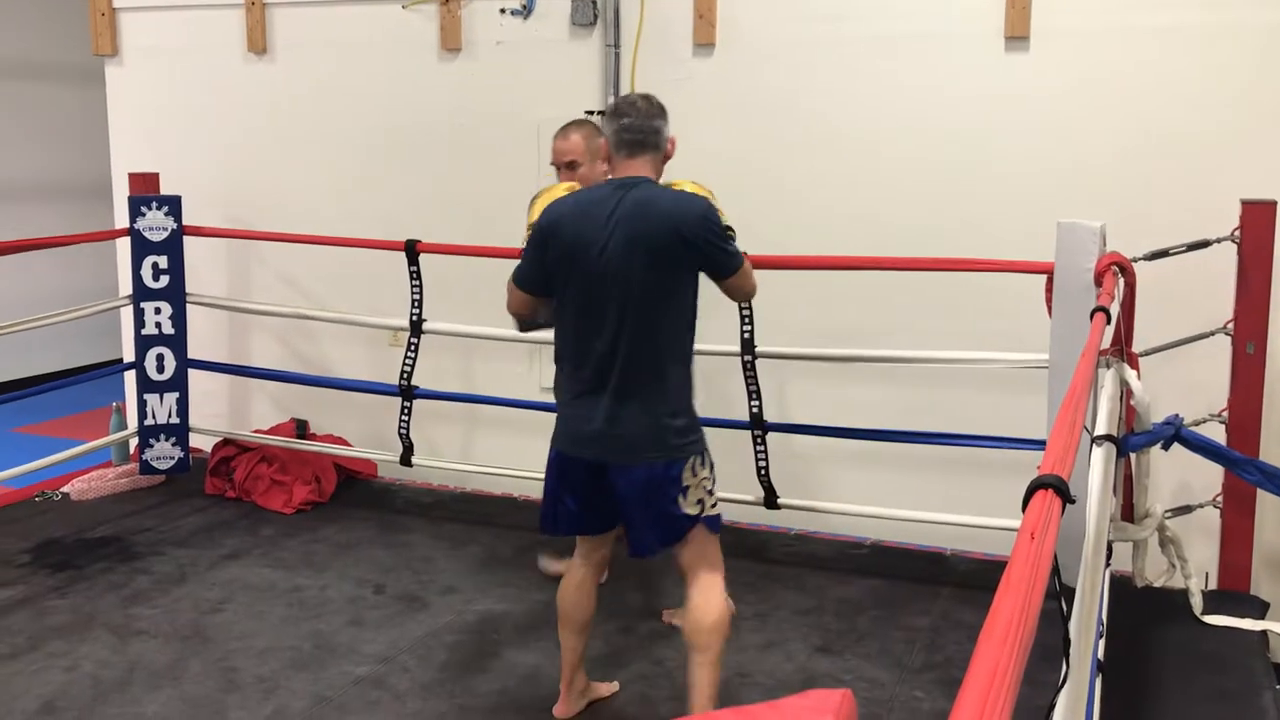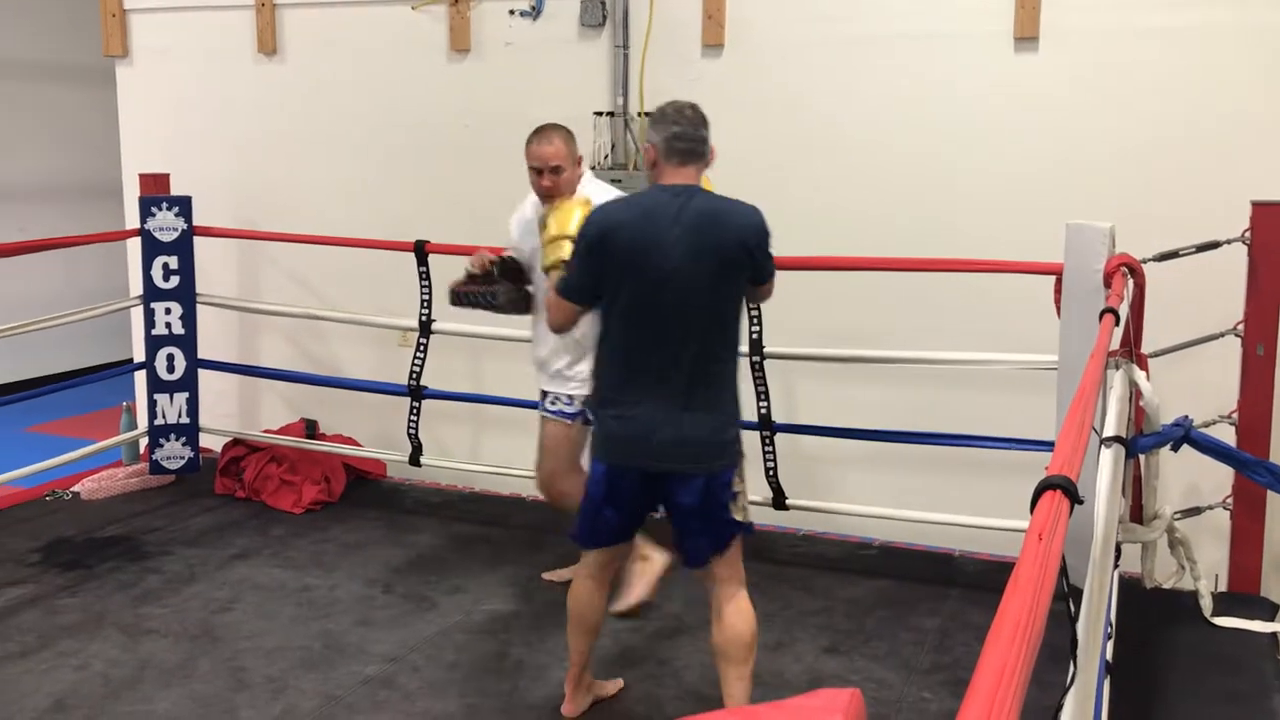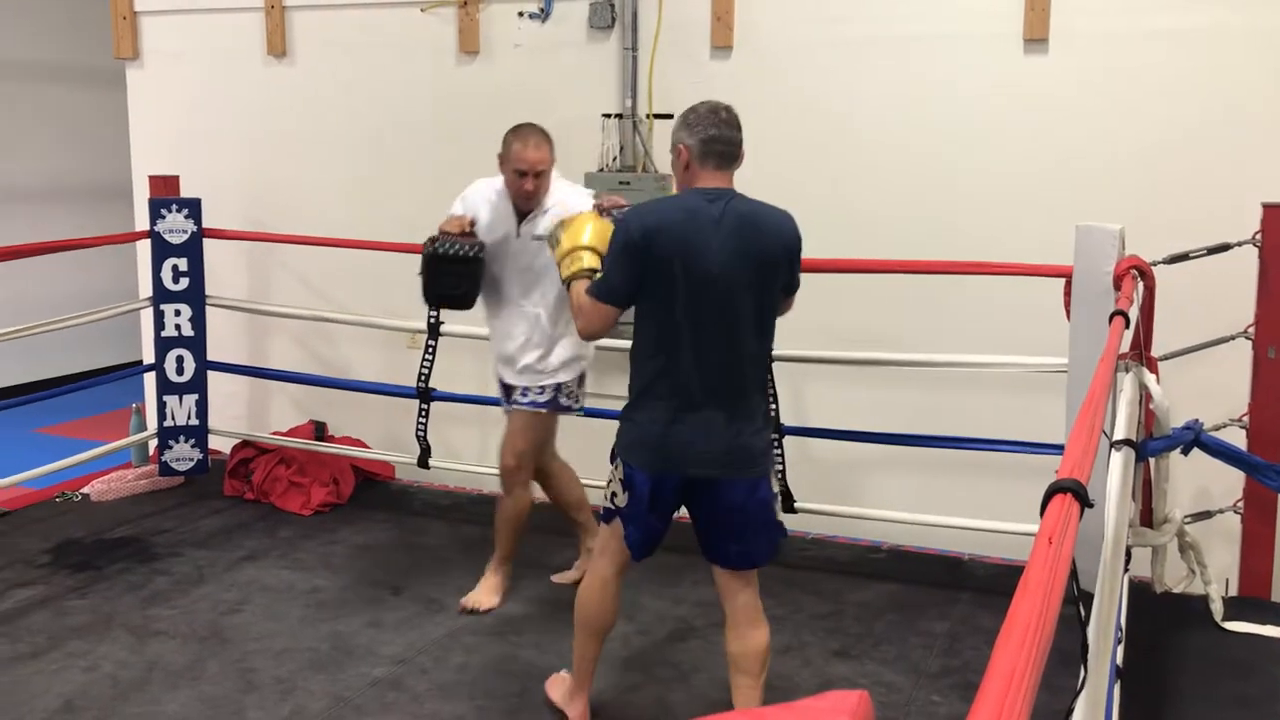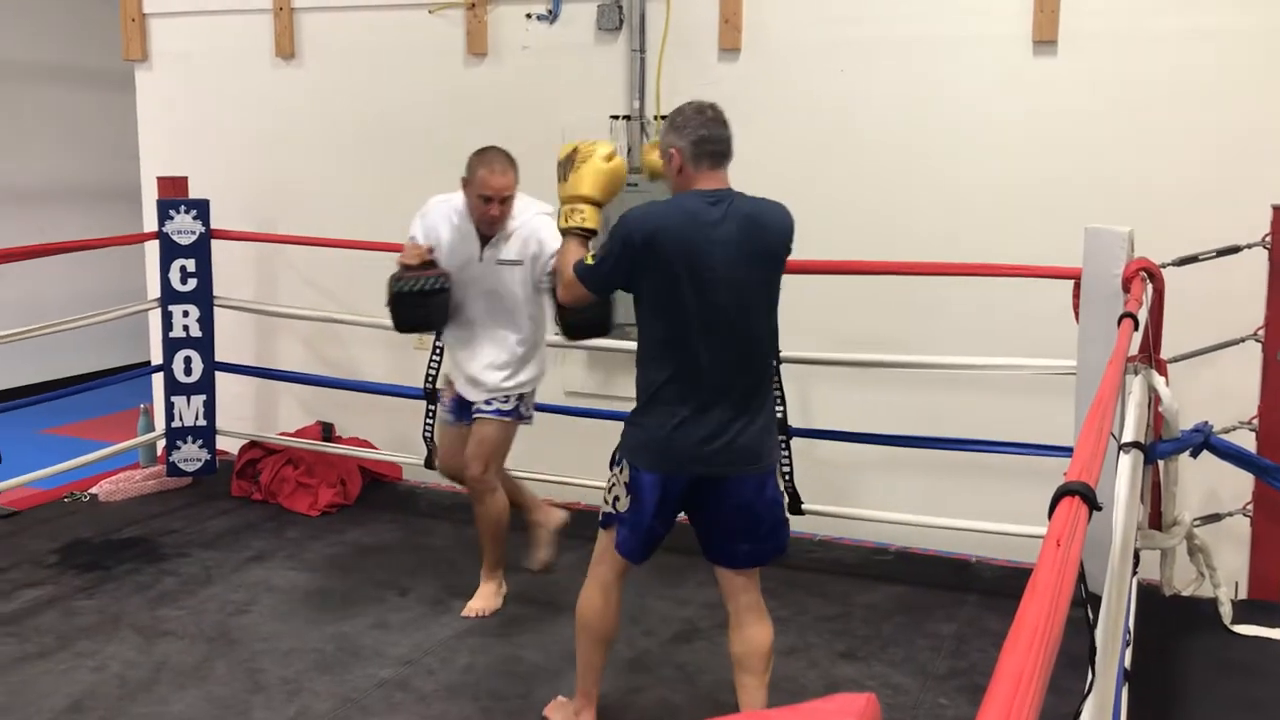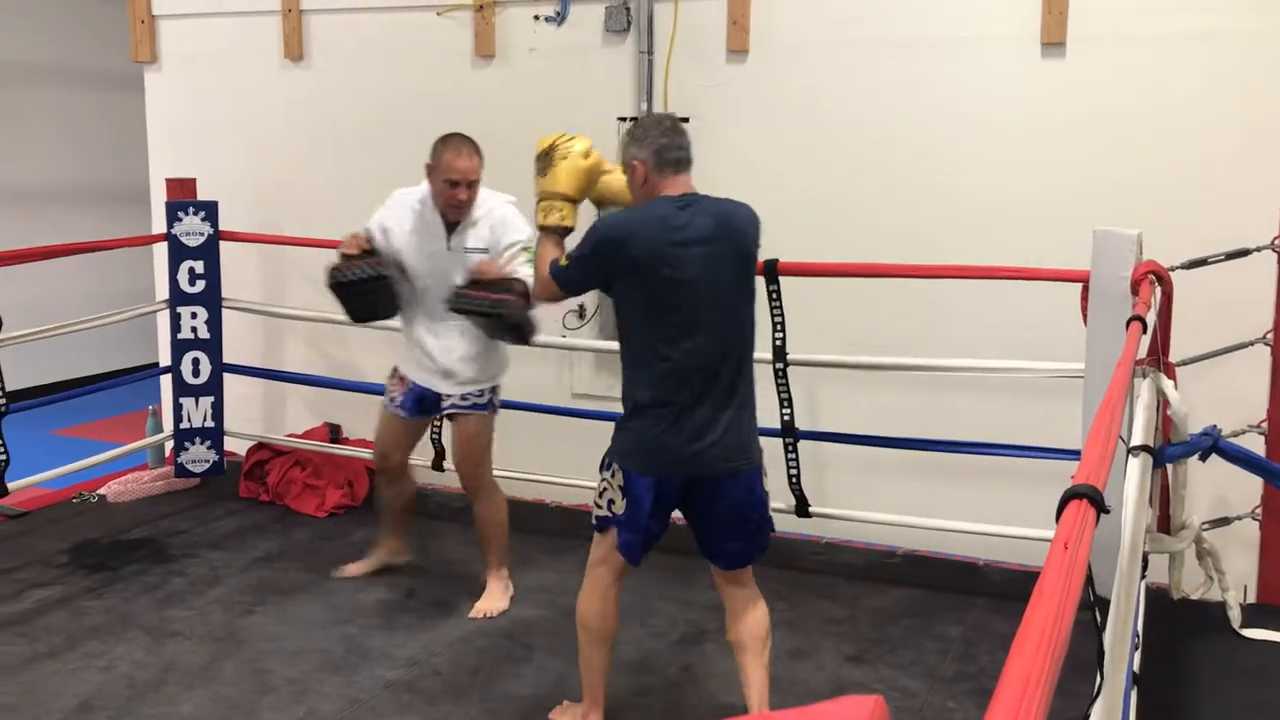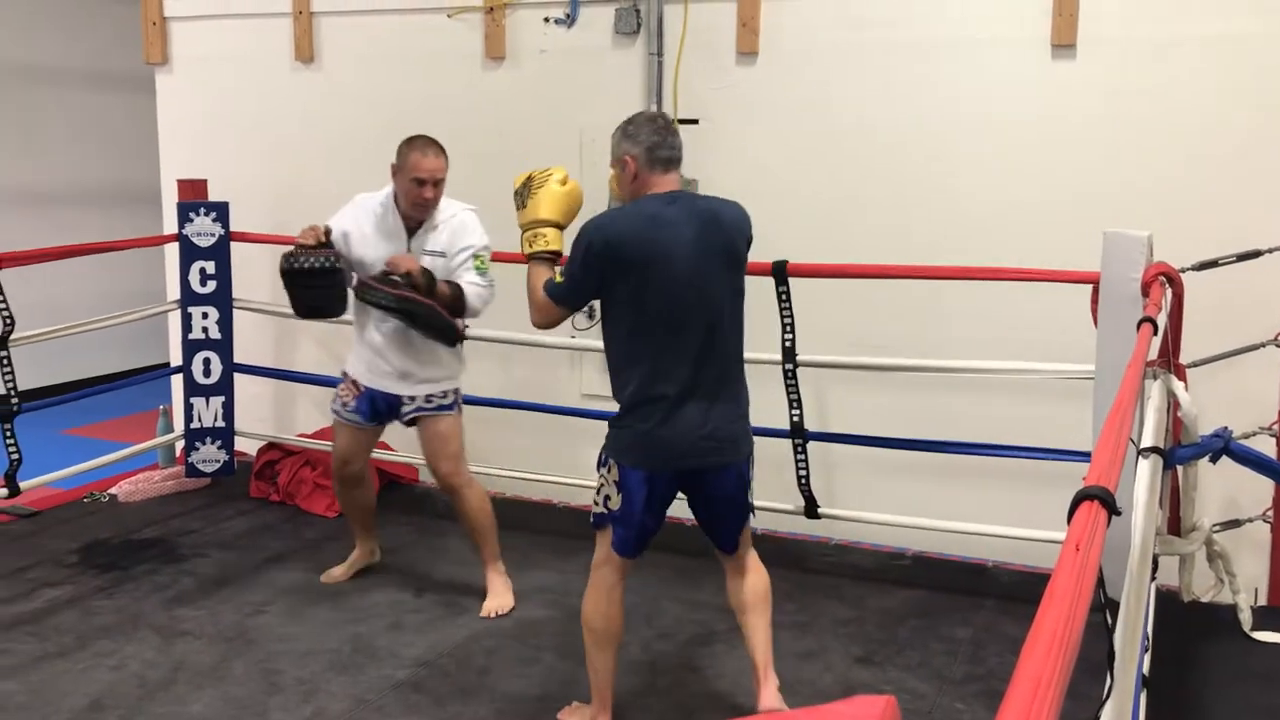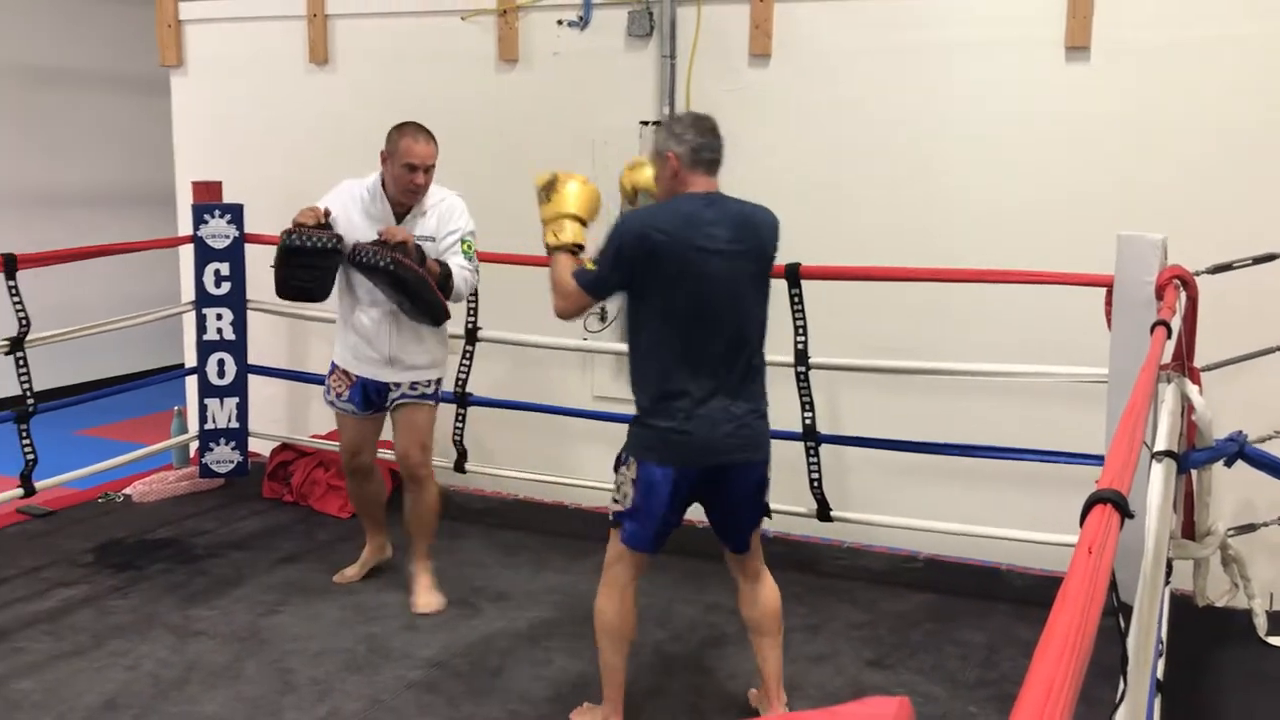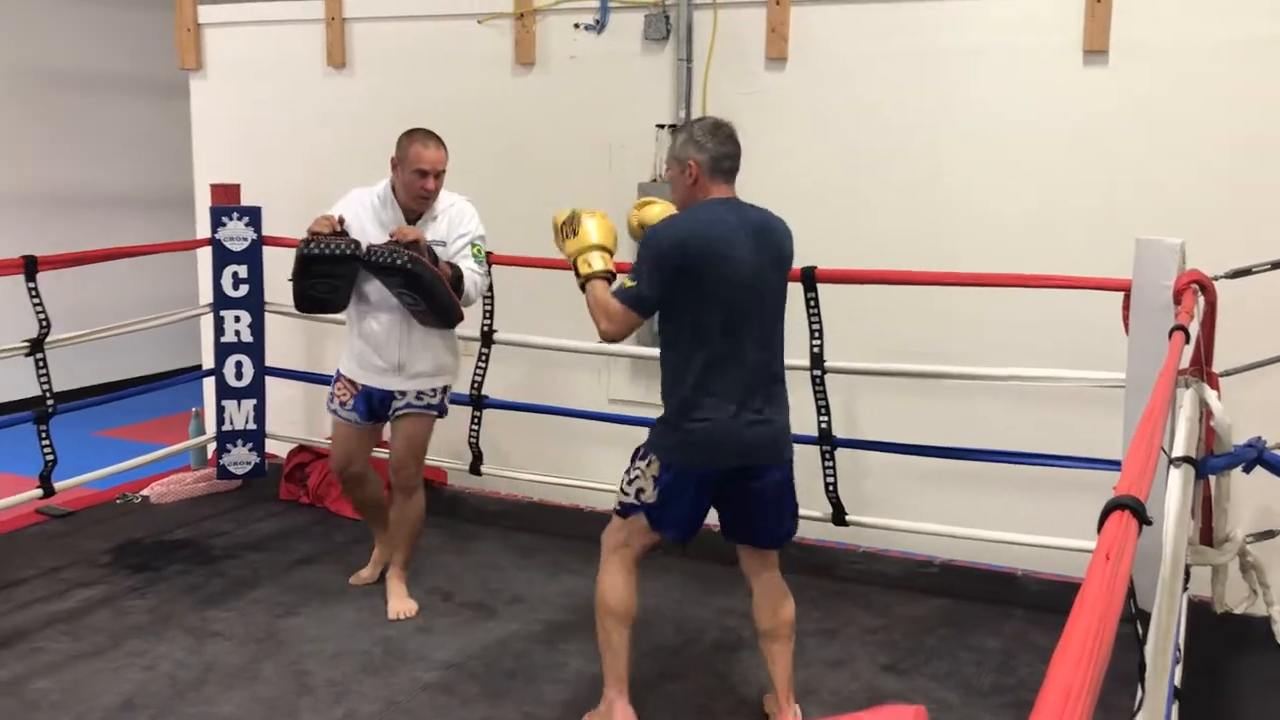
dt=0.2s
person 1, frame 1
left shoulder: (562, 215)
right shoulder: (690, 213)
left elbow: (519, 307)
right elbow: (744, 289)
left hip: (582, 428)
right hip: (659, 433)
left knee: (590, 554)
right knee: (703, 568)
person 1, frame 2
left shoulder: (609, 221)
right shoulder: (744, 223)
left elbow: (559, 318)
right elbow: (759, 293)
left wrist: (559, 250)
left hip: (622, 434)
right hip: (706, 440)
left knee: (599, 560)
right knee: (726, 582)
person 1, frame 3
left shoulder: (645, 224)
right shoulder: (779, 230)
left elbow: (591, 322)
left wrist: (578, 262)
left hip: (654, 439)
right hip: (740, 447)
left knee: (609, 559)
right knee: (741, 595)
person 1, frame 4
left shoulder: (646, 226)
right shoulder: (774, 223)
left elbow: (571, 291)
left wrist: (578, 209)
right wrist: (681, 186)
left hip: (659, 442)
right hip: (744, 447)
left knee: (608, 568)
right knee: (744, 595)
person 1, frame 5
left shoulder: (617, 233)
right shoulder: (741, 222)
left elbow: (547, 286)
left wrist: (556, 202)
right wrist: (627, 200)
left hip: (650, 444)
right hip: (731, 443)
left knee: (604, 568)
right knee: (738, 584)
person 1, frame 6
left shoulder: (608, 234)
right shoulder: (732, 220)
left elbow: (543, 314)
left wrist: (539, 234)
left hip: (645, 439)
right hip: (723, 434)
left knee: (609, 566)
right knee: (740, 556)
person 1, frame 7
left shoulder: (641, 227)
right shoulder: (762, 225)
left elbow: (569, 303)
left wrist: (562, 228)
left hip: (667, 437)
right hip: (744, 435)
left knee: (620, 566)
right knee: (749, 565)
person 1, frame 8
left shoulder: (673, 238)
right shoulder: (774, 231)
left elbow: (613, 325)
left wrist: (590, 261)
left hip: (694, 438)
right hip: (765, 435)
left knee: (616, 550)
right knee: (763, 567)
person 2, frame 1
left shoulder: (628, 204)
right shoulder: (588, 206)
right wrist: (548, 281)
left hip: (638, 368)
right hip: (622, 364)
left knee: (644, 487)
right knee: (594, 464)
left ankle: (707, 592)
right ankle: (595, 560)
person 2, frame 2
left shoulder: (604, 208)
right shoulder: (532, 210)
right elbow: (519, 269)
right wrist: (492, 263)
left hip: (586, 368)
right hip: (560, 363)
left knee: (554, 477)
right knee: (566, 469)
left ankle: (643, 555)
person 2, frame 3
left shoulder: (576, 205)
right shoulder: (479, 196)
right wrist: (449, 234)
left hip: (551, 361)
right hip: (511, 354)
left knee: (513, 468)
right knee: (539, 460)
left ankle: (498, 572)
right ankle: (593, 545)
person 2, frame 4
left shoulder: (537, 226)
right shoulder: (438, 214)
right wrist: (410, 261)
left hip: (509, 373)
right hip: (463, 364)
left knee: (482, 474)
right knee: (454, 463)
left ankle: (495, 577)
right ankle: (542, 516)
person 2, frame 5
left shoulder: (502, 216)
right shoulder: (401, 208)
left elbow: (529, 285)
left wrist: (504, 278)
right wrist: (357, 249)
left hip: (473, 371)
right hip: (417, 363)
left knee: (474, 476)
right knee: (387, 458)
left ankle: (498, 576)
right ankle: (391, 545)
person 2, frame 6
left shoulder: (461, 222)
right shoulder: (362, 211)
left elbow: (477, 298)
left wrist: (426, 280)
right wrist: (311, 244)
left hip: (431, 375)
right hip: (368, 369)
left knee: (453, 477)
right knee: (347, 466)
left ankle: (496, 575)
right ankle: (366, 548)
person 2, frame 7
left shoulder: (449, 209)
right shoulder: (348, 197)
left elbow: (461, 283)
left wrist: (416, 255)
right wrist: (305, 229)
left hip: (417, 362)
right hip: (357, 357)
left knee: (415, 467)
right knee: (355, 460)
left ankle: (421, 569)
right ankle: (376, 544)
person 2, frame 8
left shoulder: (459, 215)
right shoulder: (358, 205)
left elbow: (471, 288)
left wrist: (428, 256)
right wrist: (319, 239)
left hip: (423, 371)
right hip: (361, 364)
left knee: (405, 475)
right knee: (346, 467)
left ankle: (397, 575)
right ankle: (384, 544)
